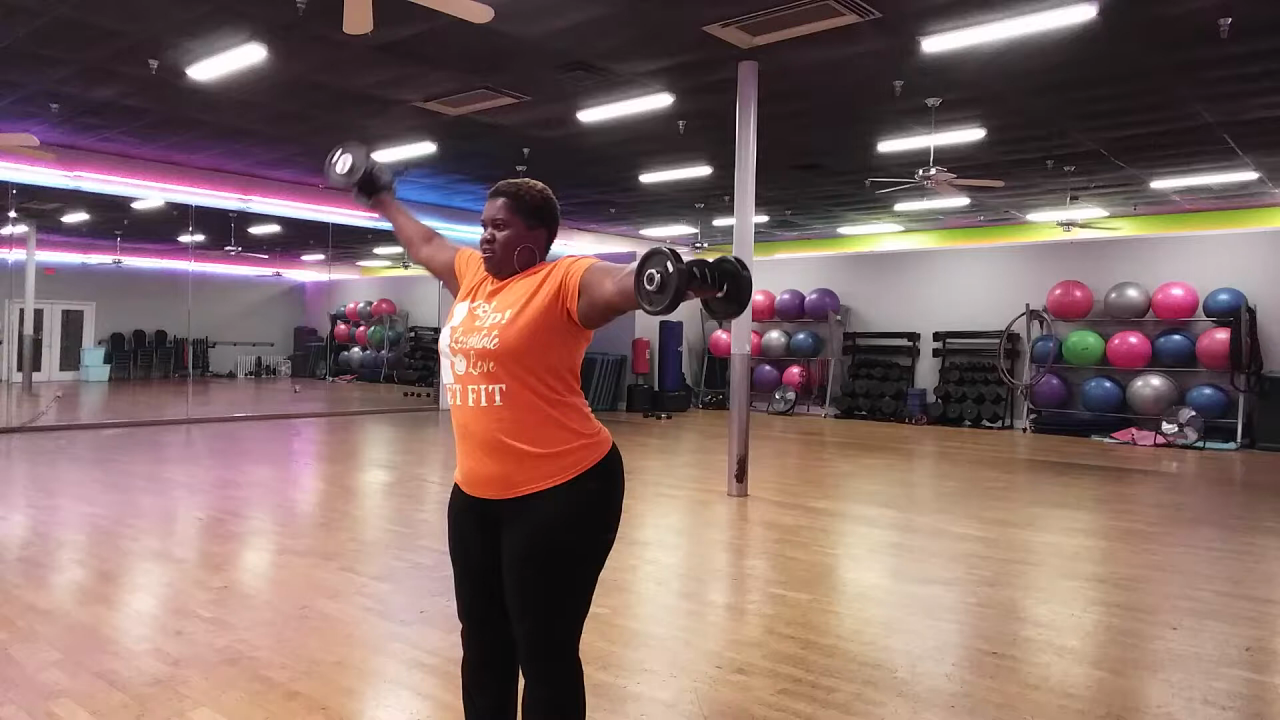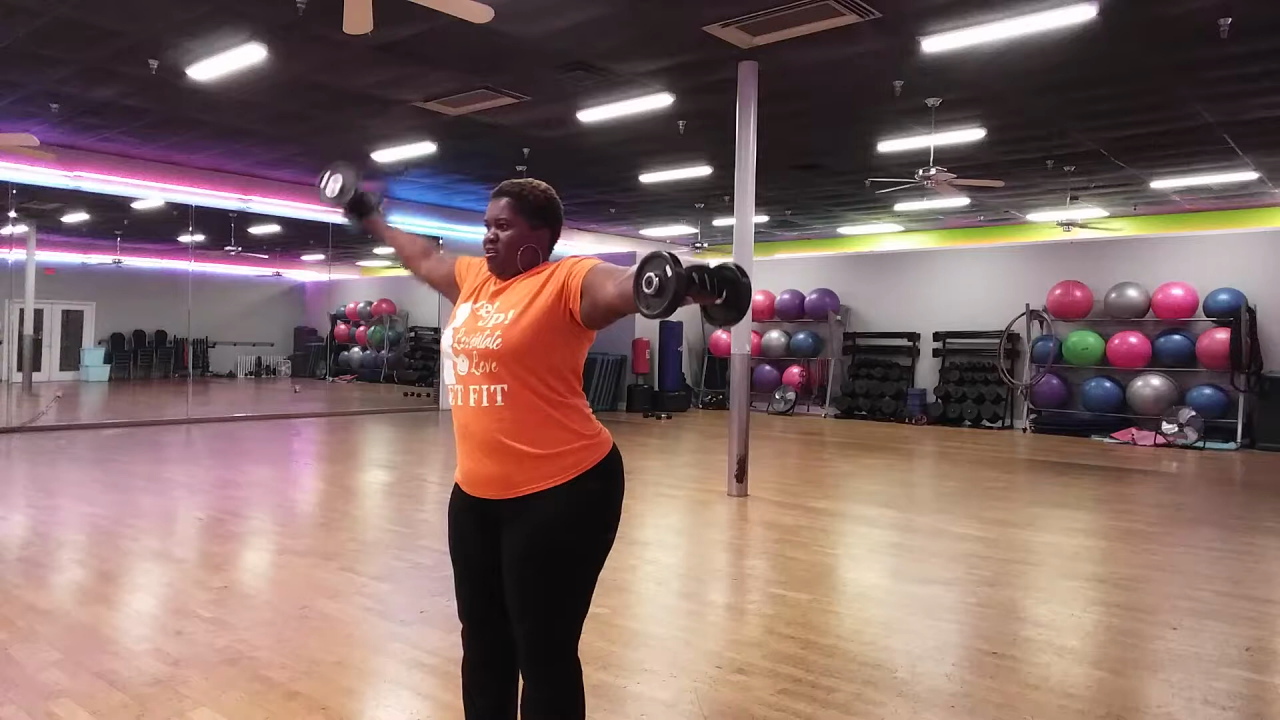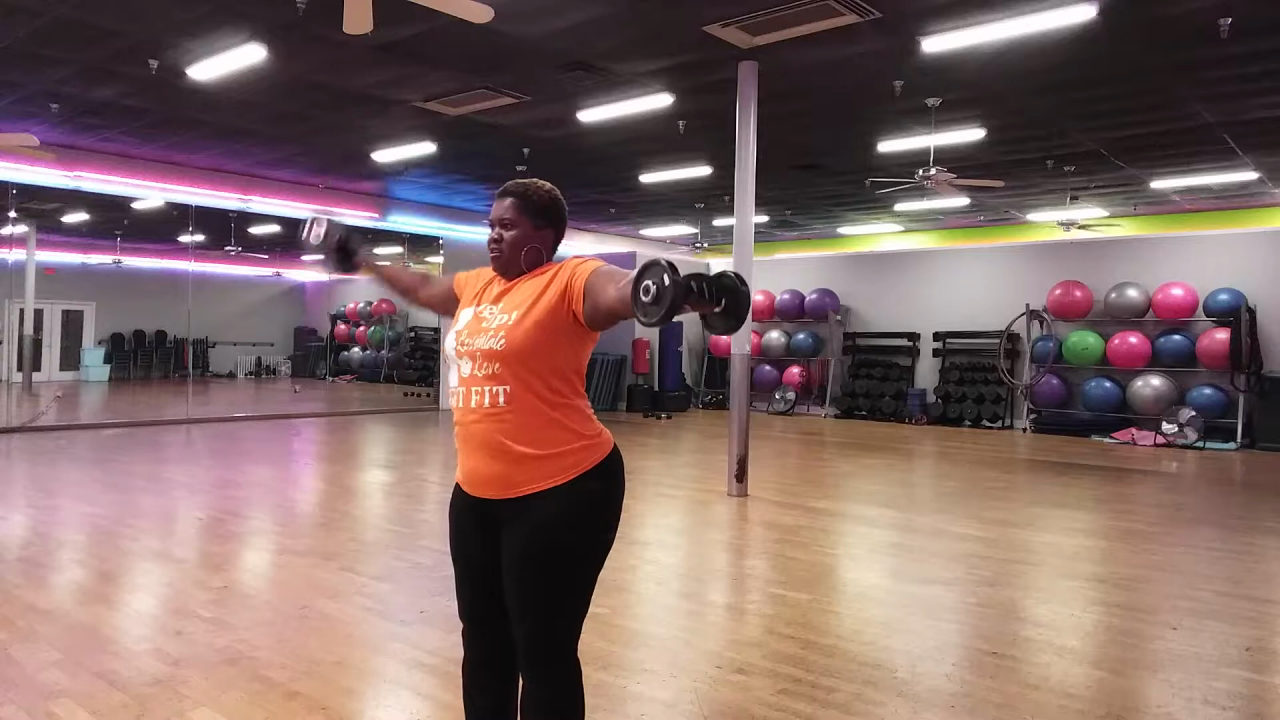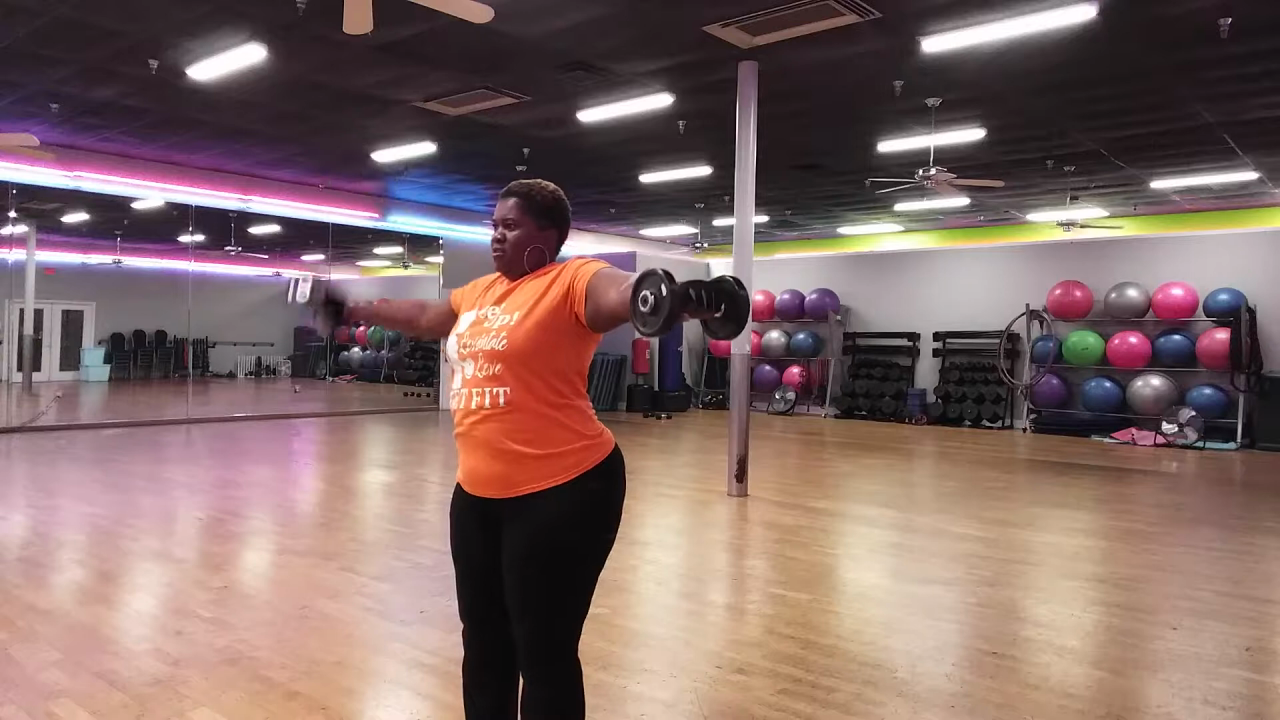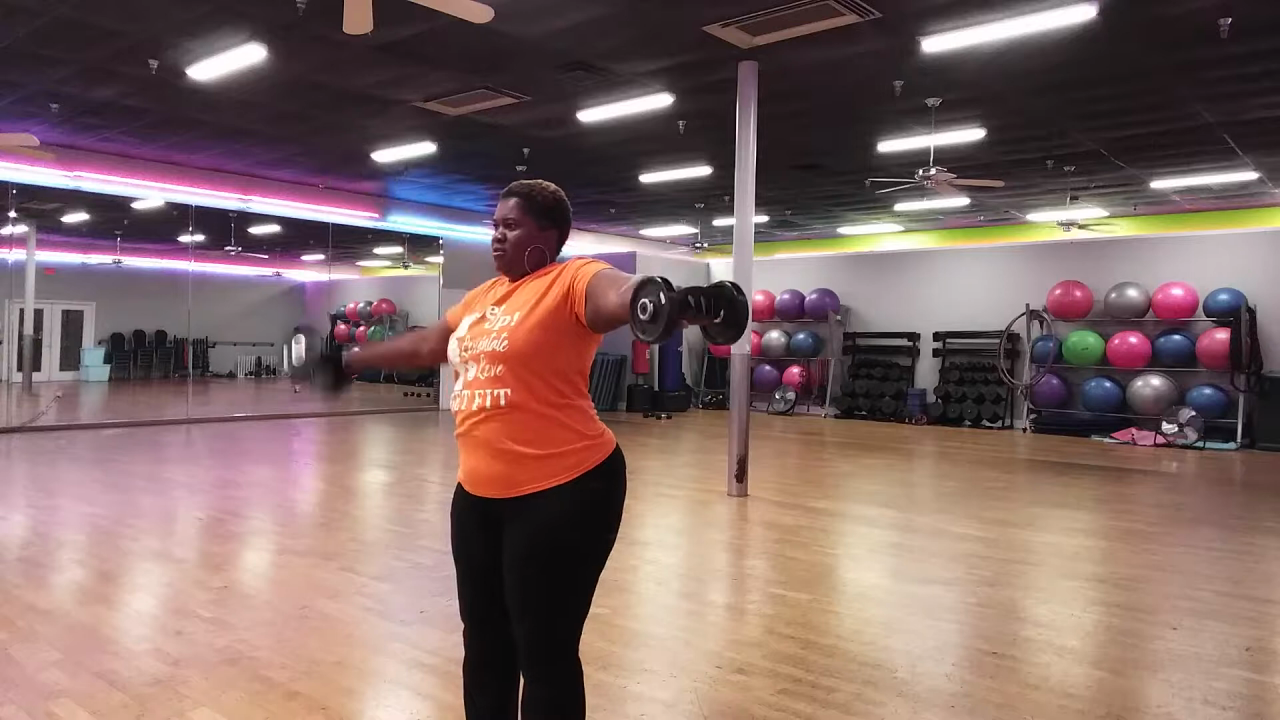
dt=0.1s
person 1, frame 1
left shoulder: (564, 279)
right shoulder: (474, 275)
left elbow: (625, 282)
right elbow: (426, 241)
right wrist: (381, 197)
left hip: (560, 492)
right hip: (476, 494)
left knee: (545, 653)
right knee: (483, 646)
person 1, frame 2
left shoulder: (567, 280)
right shoulder: (477, 279)
left elbow: (625, 285)
right elbow: (424, 256)
right wrist: (371, 218)
left hip: (560, 492)
right hip: (477, 493)
left knee: (545, 653)
right knee: (483, 645)
person 1, frame 3
left shoulder: (570, 280)
right shoulder: (481, 286)
left elbow: (625, 289)
right elbow: (425, 287)
right wrist: (358, 259)
left hip: (560, 493)
right hip: (477, 495)
left knee: (543, 653)
right knee: (483, 645)
person 1, frame 4
left shoulder: (572, 281)
right shoulder: (484, 291)
left elbow: (626, 292)
right elbow: (424, 316)
right wrist: (351, 309)
left hip: (560, 492)
right hip: (478, 494)
left knee: (543, 653)
right knee: (483, 645)
person 1, frame 5
left shoulder: (570, 278)
right shoulder: (481, 297)
left elbow: (626, 294)
right elbow: (424, 346)
right wrist: (348, 361)
left hip: (561, 491)
right hip: (479, 492)
left knee: (545, 652)
right knee: (482, 643)
